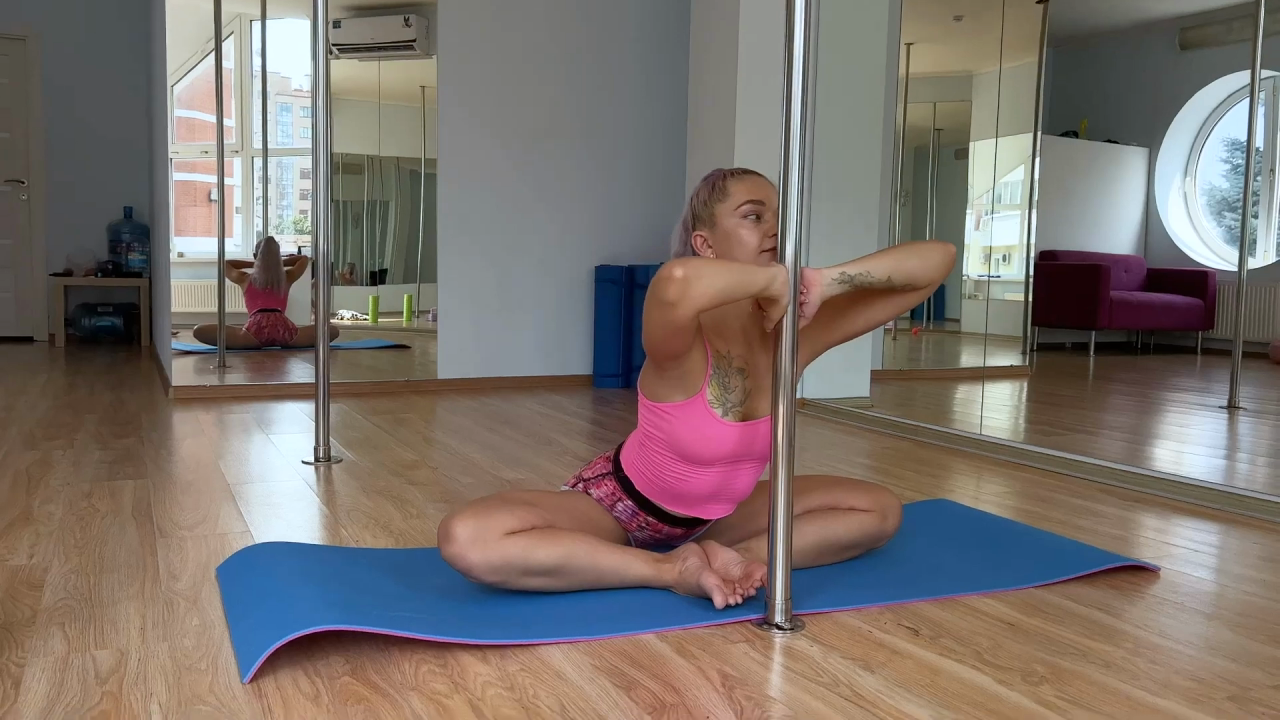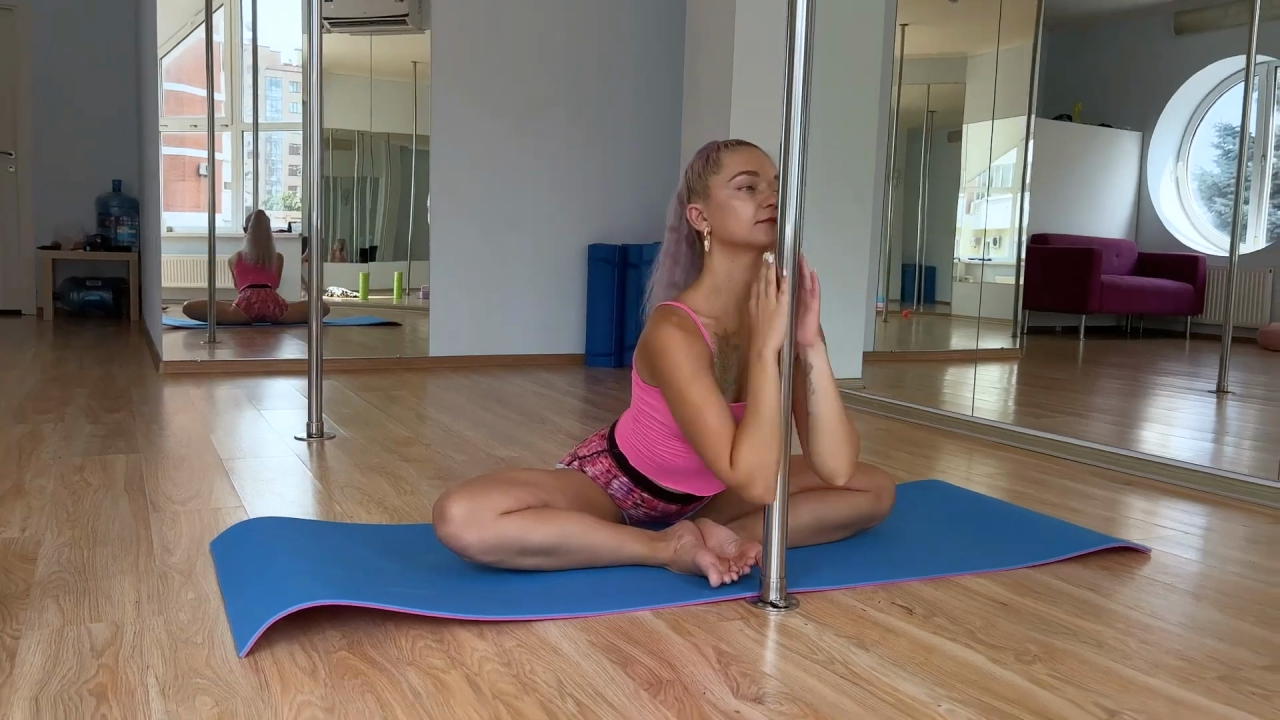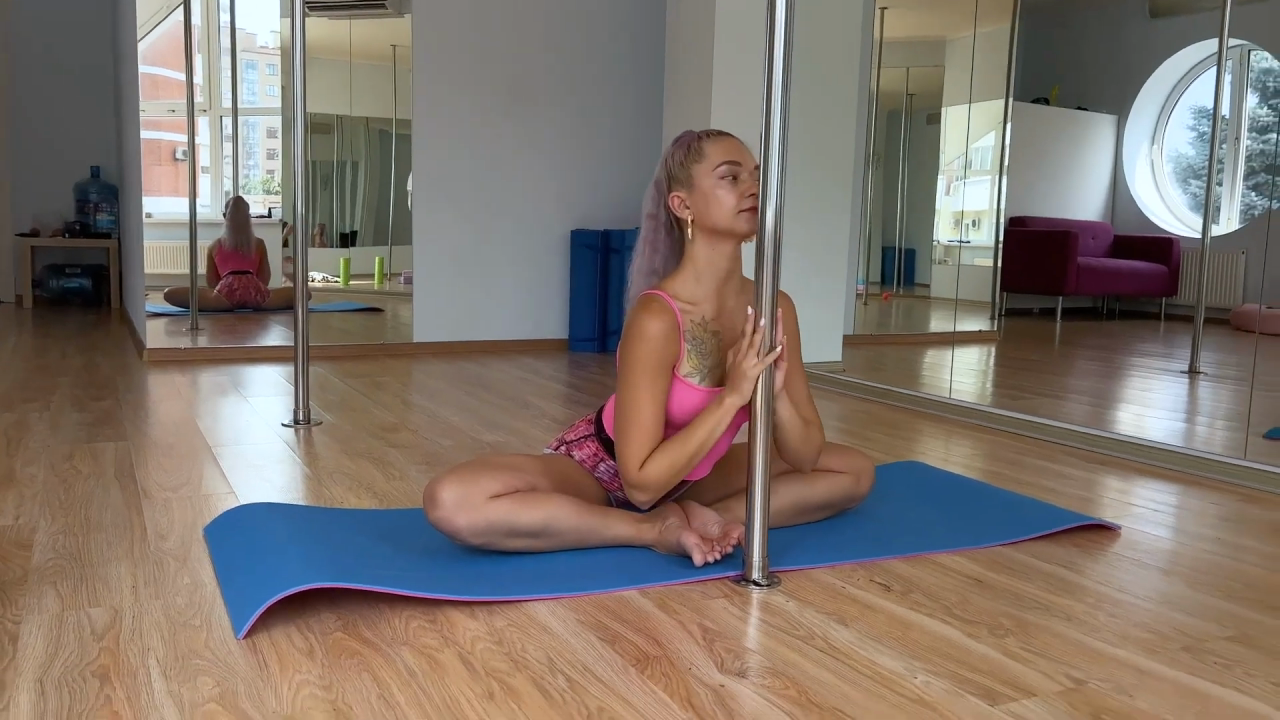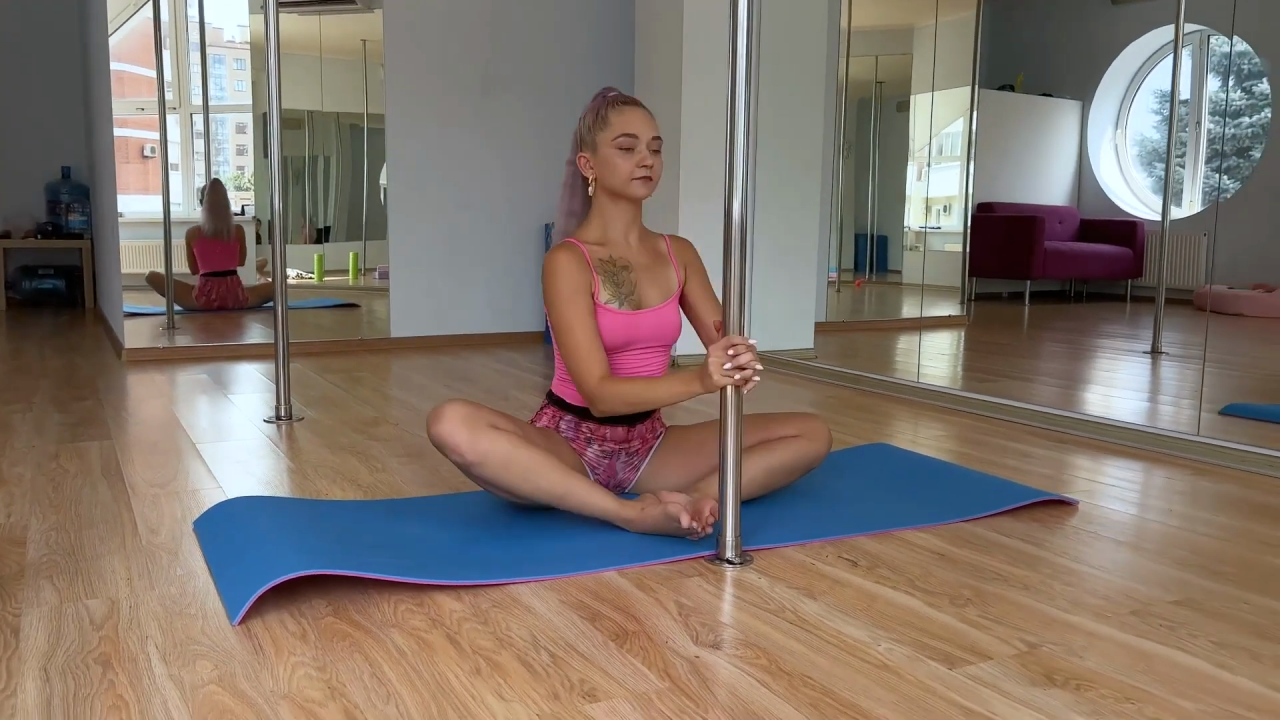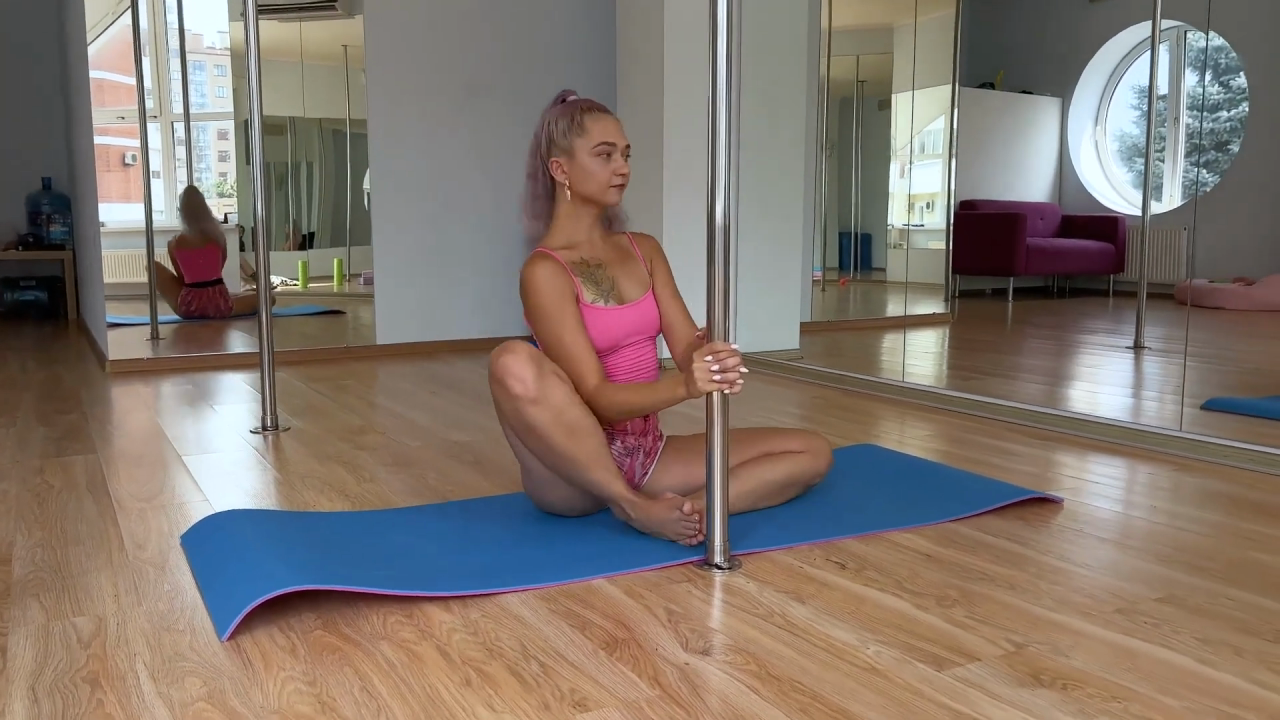
dt=0.7s
person 1, frame 1
left shoulder: (798, 332)
right shoulder: (682, 342)
left elbow: (940, 259)
right elbow: (676, 279)
left wrist: (826, 279)
right wrist: (773, 276)
left hip: (712, 517)
right hip: (615, 508)
left knee: (880, 509)
right knee: (466, 539)
left ankle: (726, 560)
right ankle: (672, 569)
person 1, frame 2
left shoulder: (793, 319)
right shoulder: (674, 331)
left elbow: (837, 470)
right elbow: (755, 484)
left wrist: (810, 345)
right wrist: (767, 345)
left hip: (702, 497)
right hip: (611, 487)
left knee: (874, 491)
right knee: (460, 518)
left ankle: (714, 536)
right ankle: (668, 549)
person 1, frame 3
left shoulder: (775, 310)
right shoulder: (656, 318)
left elbow: (805, 457)
right elbow: (641, 483)
left wrist: (774, 391)
right wrist: (732, 396)
left hip: (685, 478)
right hip: (598, 471)
left knee: (854, 472)
right knee: (450, 503)
left ankle: (707, 518)
right ankle: (656, 530)
person 1, frame 4
left shoulder: (679, 254)
right shoulder: (568, 262)
left elbow: (724, 348)
right elbow: (598, 392)
left wrist: (737, 362)
right wrist: (698, 380)
left hip: (646, 446)
right hip: (567, 447)
left knee: (812, 435)
right knee: (450, 423)
right ankle: (630, 512)
person 1, frame 5
left shoulder: (644, 250)
right shoulder: (545, 271)
left elbow: (686, 346)
right elbow: (597, 397)
left wrist: (713, 360)
right wrist: (683, 385)
left hip: (646, 450)
right hip: (574, 470)
left knee: (814, 453)
right knee: (513, 362)
left ankle: (691, 507)
right ankle: (635, 506)
